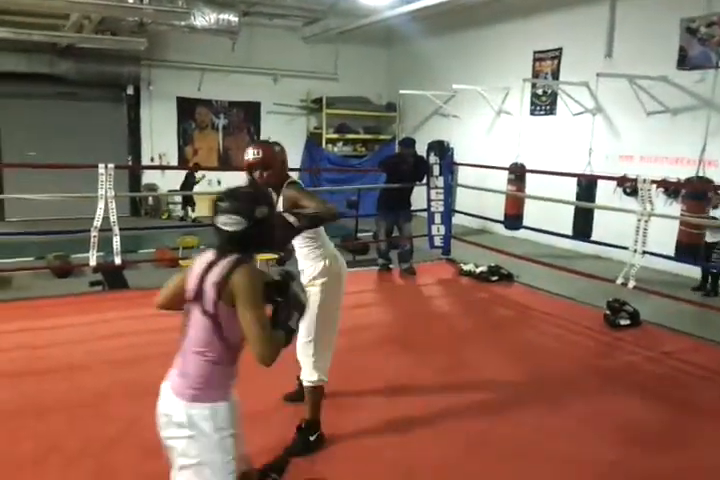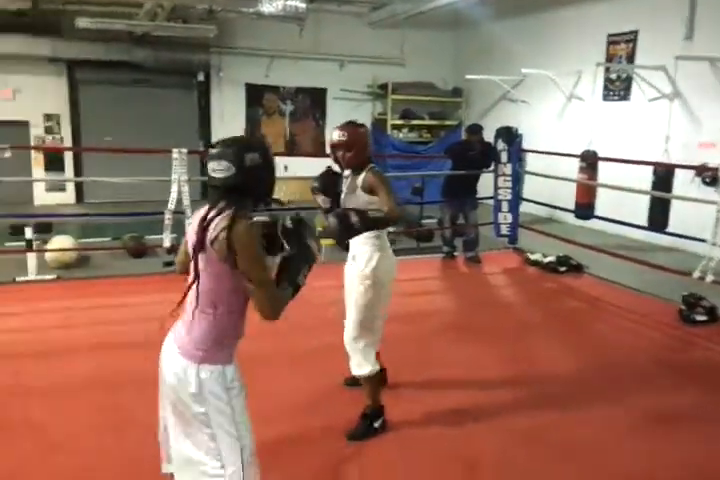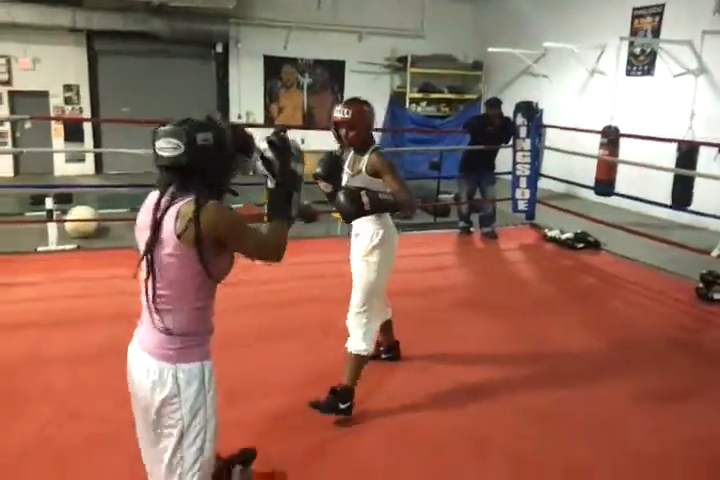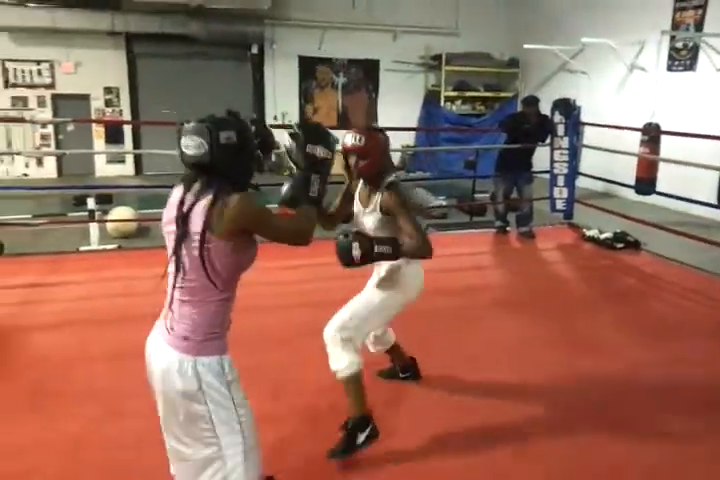
dt=0.4s
person 1, frame 1
left shoulder: (205, 259)
right shoulder: (244, 275)
left elbow: (165, 301)
right elbow: (264, 353)
right wrist: (288, 311)
left hip: (179, 391)
right hip: (197, 407)
left knee: (233, 453)
person 1, frame 2
left shoulder: (204, 215)
right shoulder: (241, 228)
right elbow: (270, 308)
right wrist: (298, 255)
left hip: (178, 353)
right hip: (205, 367)
person 1, frame 3
left shoulder: (154, 203)
right shoulder: (210, 215)
right elbow: (272, 250)
left wrist: (233, 155)
right wrist: (284, 182)
left hip: (145, 351)
right hip: (179, 366)
person 1, frame 4
left shoulder: (181, 195)
right shoulder: (238, 206)
right elbow: (300, 234)
left wrist: (253, 147)
right wrist: (313, 169)
left hip: (162, 347)
right hip: (198, 360)
person 2, frame 1
left shoulder: (292, 192)
right shoulder: (279, 194)
left elbow: (330, 212)
left hip: (322, 269)
right hip: (311, 267)
left knee: (308, 344)
right knee: (311, 336)
left ankle: (311, 428)
right ankle: (310, 385)
person 2, frame 2
left shoulder: (372, 178)
right shoulder: (345, 178)
left elbow: (398, 213)
right elbow: (339, 220)
left wrist: (365, 219)
right wrist: (327, 199)
left hip: (372, 260)
right hip: (357, 257)
left knee: (356, 335)
right knee: (363, 325)
left ankle: (375, 414)
right ankle: (373, 373)
person 2, frame 3
left shoulder: (376, 160)
right shoulder: (346, 156)
left elbow: (408, 202)
right elbow: (343, 201)
left wrist: (375, 203)
right wrist: (328, 183)
left hip: (376, 239)
right hip: (361, 235)
left knee: (361, 312)
right knee: (374, 298)
left ankle: (344, 395)
right ankle: (388, 347)
person 2, frame 4
left shoulder: (391, 196)
right shoulder: (357, 186)
left elbow: (423, 248)
right elbow: (330, 219)
left wrist: (377, 249)
left hip: (398, 277)
right hip: (387, 272)
left knee: (338, 332)
right knee: (372, 327)
left ankle: (360, 423)
right ankle: (405, 365)
person 3, frame 1
left shoulder: (419, 162)
right shoulder: (392, 160)
right elbow: (382, 167)
left hip: (404, 204)
right hip: (387, 203)
left knee: (407, 235)
right knee: (384, 235)
left ankle: (405, 264)
right ankle: (384, 262)
person 3, frame 2
left shoulder: (486, 149)
right shoulder: (459, 147)
right elbow: (449, 153)
left hip: (469, 191)
right hip: (452, 190)
left knee: (472, 223)
right knee: (449, 222)
left ankle: (471, 252)
right ankle: (448, 250)
person 3, frame 3
left shoulder: (505, 123)
right shoulder: (478, 121)
right elbow: (467, 129)
left hip: (487, 166)
right hip: (470, 165)
left knee: (489, 198)
right knee: (465, 197)
left ankle: (487, 228)
right ankle: (464, 225)
person 3, frame 4
left shoulder: (542, 121)
right shoulder: (514, 119)
right elbow: (503, 127)
left hip: (524, 165)
right hip: (506, 164)
left knee: (527, 197)
right knee: (502, 196)
left ankle: (524, 227)
right ankle: (501, 224)
